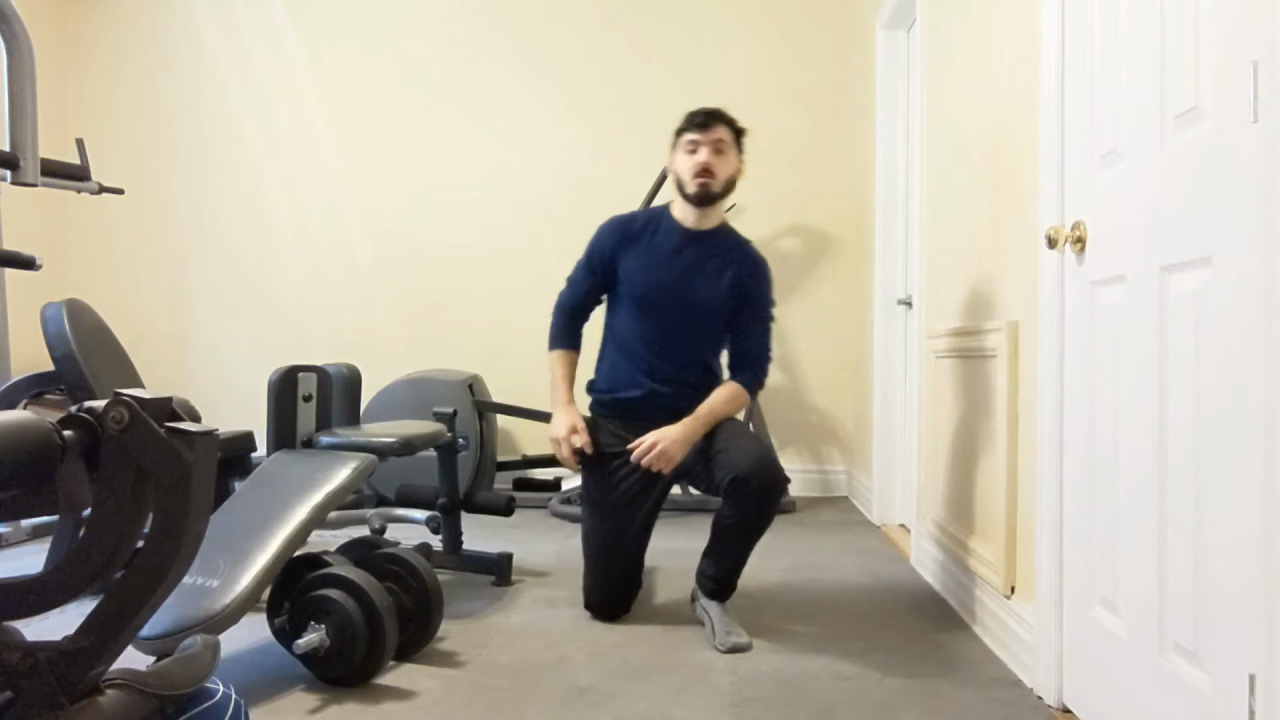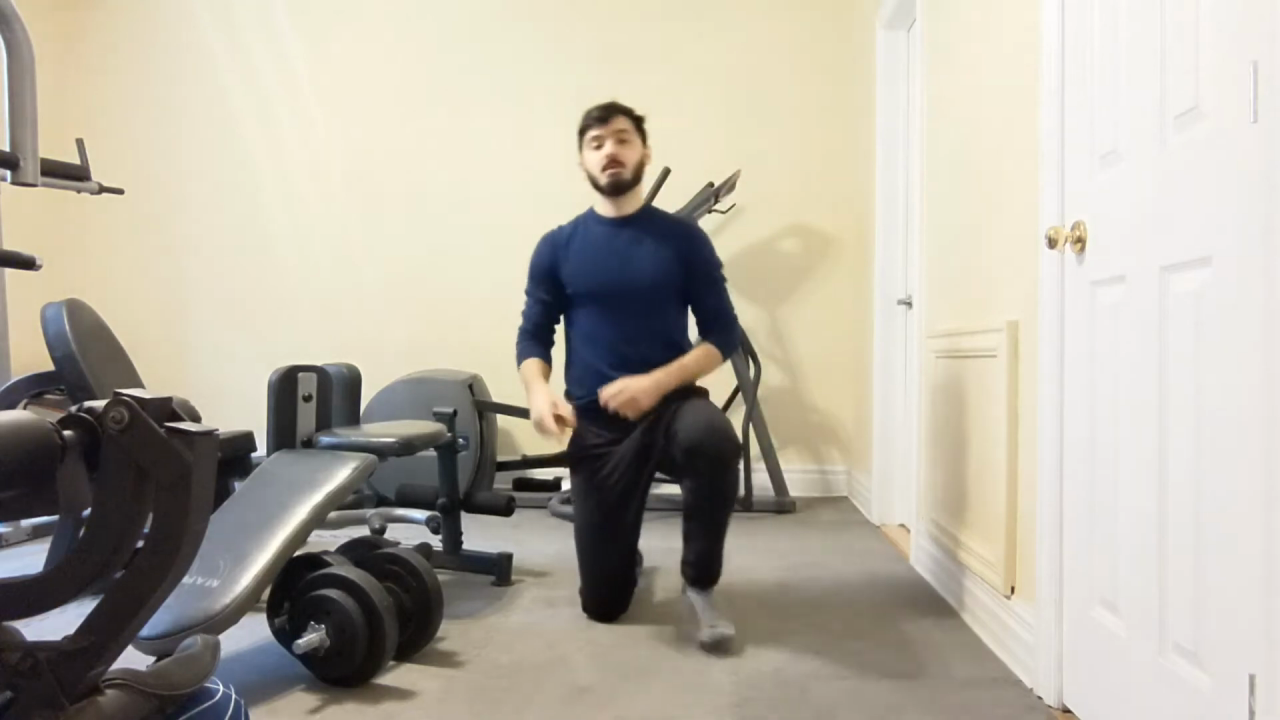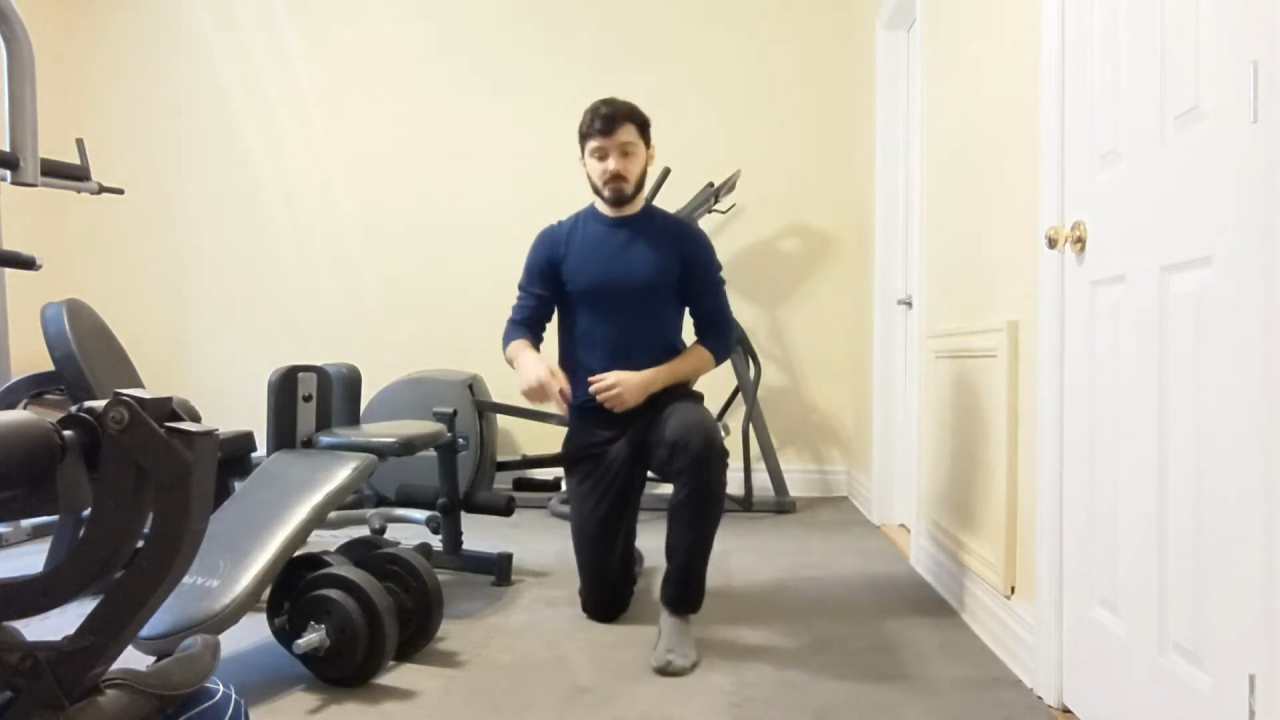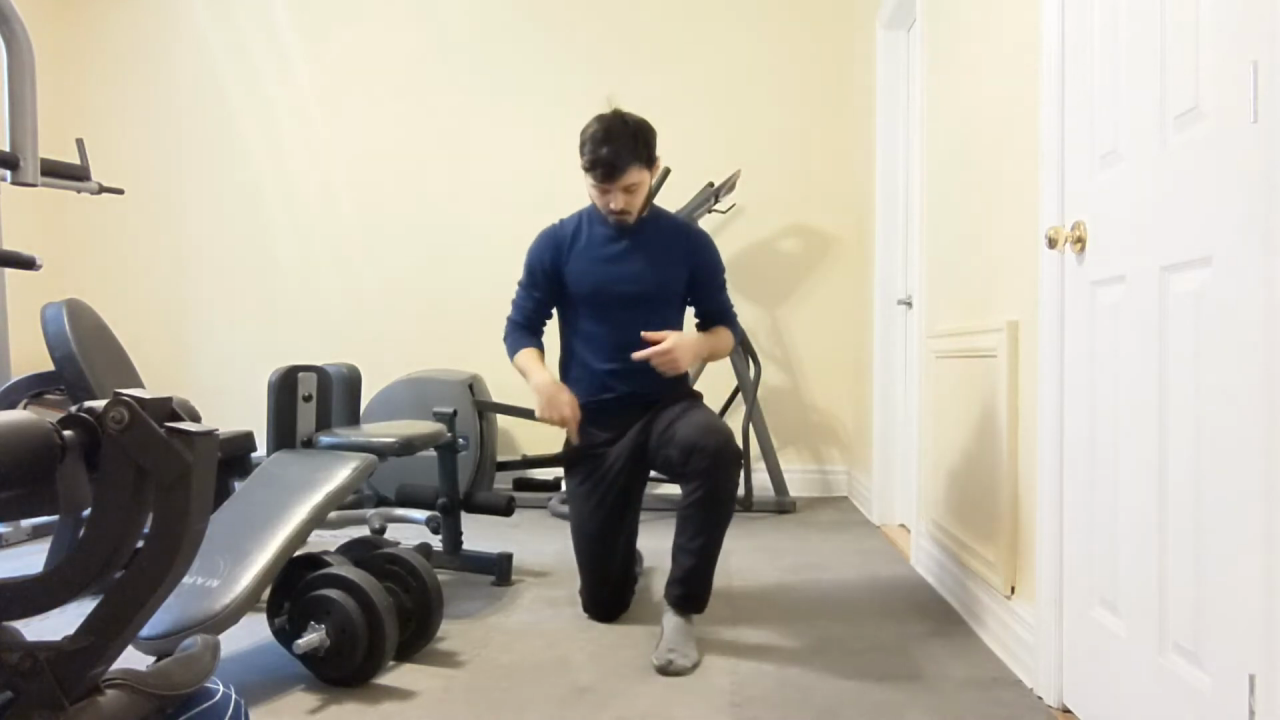
dt=0.4s
person 1, frame 1
left shoulder: (745, 265)
right shoulder: (622, 235)
left elbow: (749, 372)
right elbow: (567, 317)
left wrist: (688, 432)
right wrist: (563, 408)
left hip: (698, 419)
right hip: (616, 423)
left knee: (761, 474)
right knee: (606, 602)
left ankle: (711, 594)
right ankle: (626, 548)
person 1, frame 2
left shoulder: (684, 240)
right shoulder: (558, 247)
left elbow: (722, 335)
right elbow: (533, 337)
left wrist: (656, 382)
right wrist: (539, 394)
left hip: (669, 402)
right hip: (595, 426)
left knee: (715, 441)
right knee: (603, 603)
left ankle: (699, 585)
right ankle: (628, 557)
person 1, frame 3
left shoulder: (682, 239)
right shoulder: (556, 244)
left elbow: (719, 337)
right elbow: (518, 330)
left wrist: (648, 381)
right wrist: (531, 362)
left hip: (665, 401)
right hip: (593, 422)
left knee: (701, 445)
right knee: (602, 603)
left ankle: (678, 610)
right ankle: (627, 557)
person 1, frame 4
left shoulder: (688, 242)
right shoulder: (556, 244)
left elbow: (726, 327)
right elbow: (520, 326)
left wrist: (695, 345)
right wrist: (542, 379)
left hip: (666, 405)
right hip: (593, 421)
left knee: (717, 447)
right knee: (602, 602)
left ankle: (681, 609)
right ankle: (627, 557)
